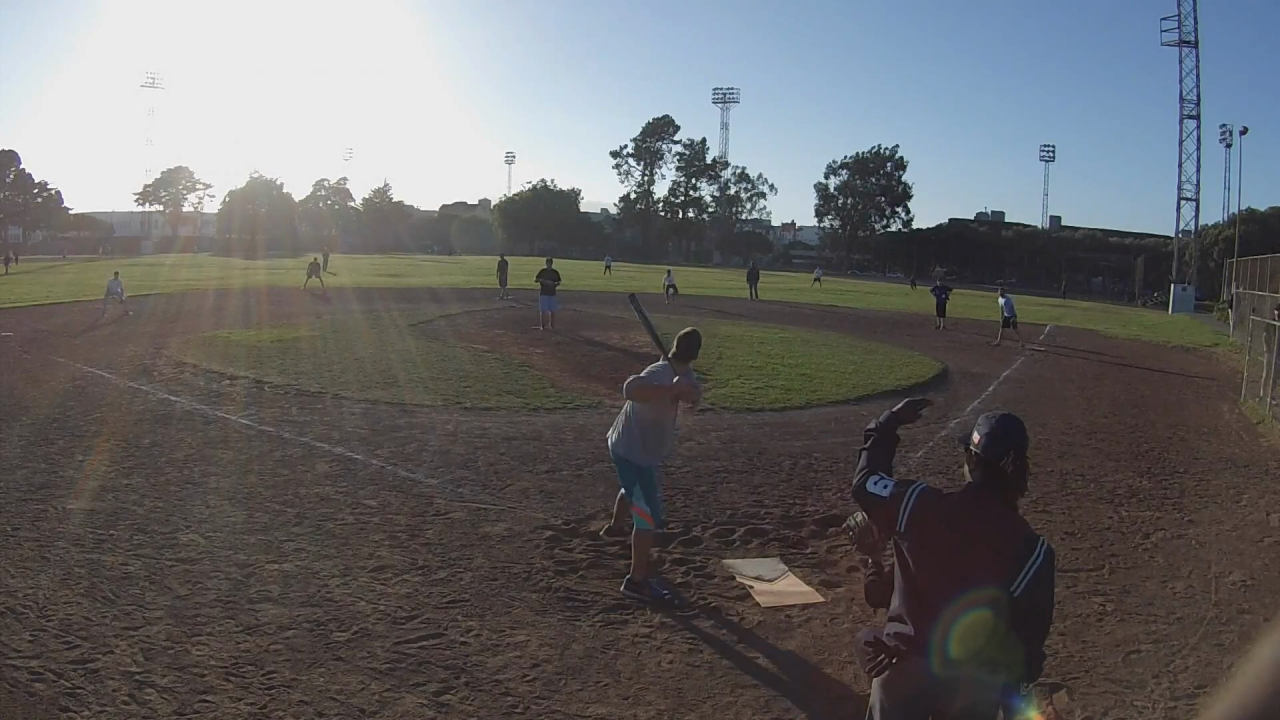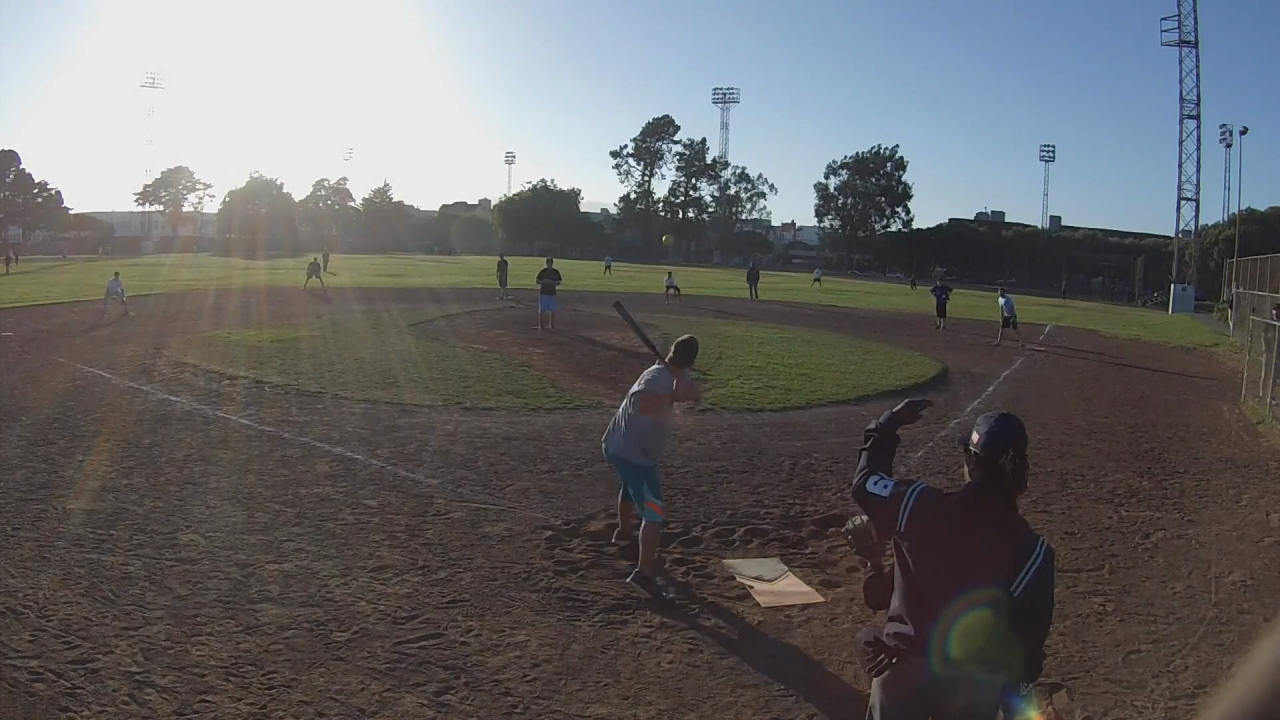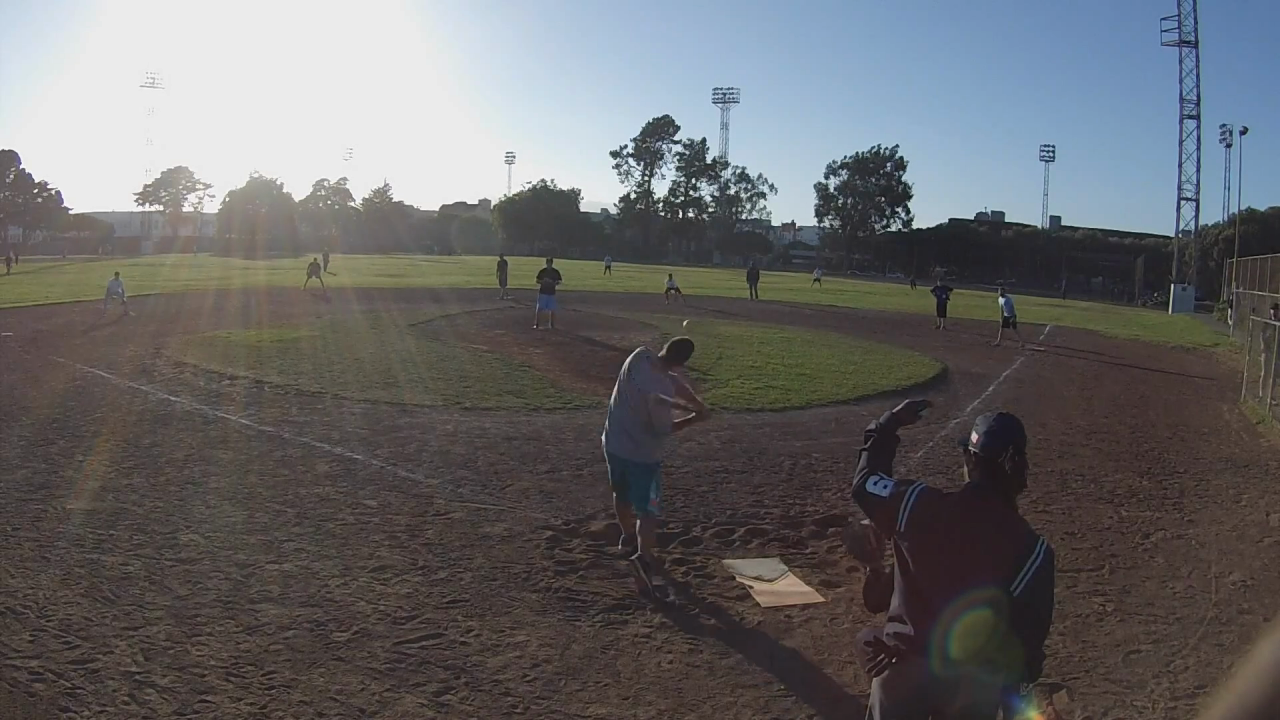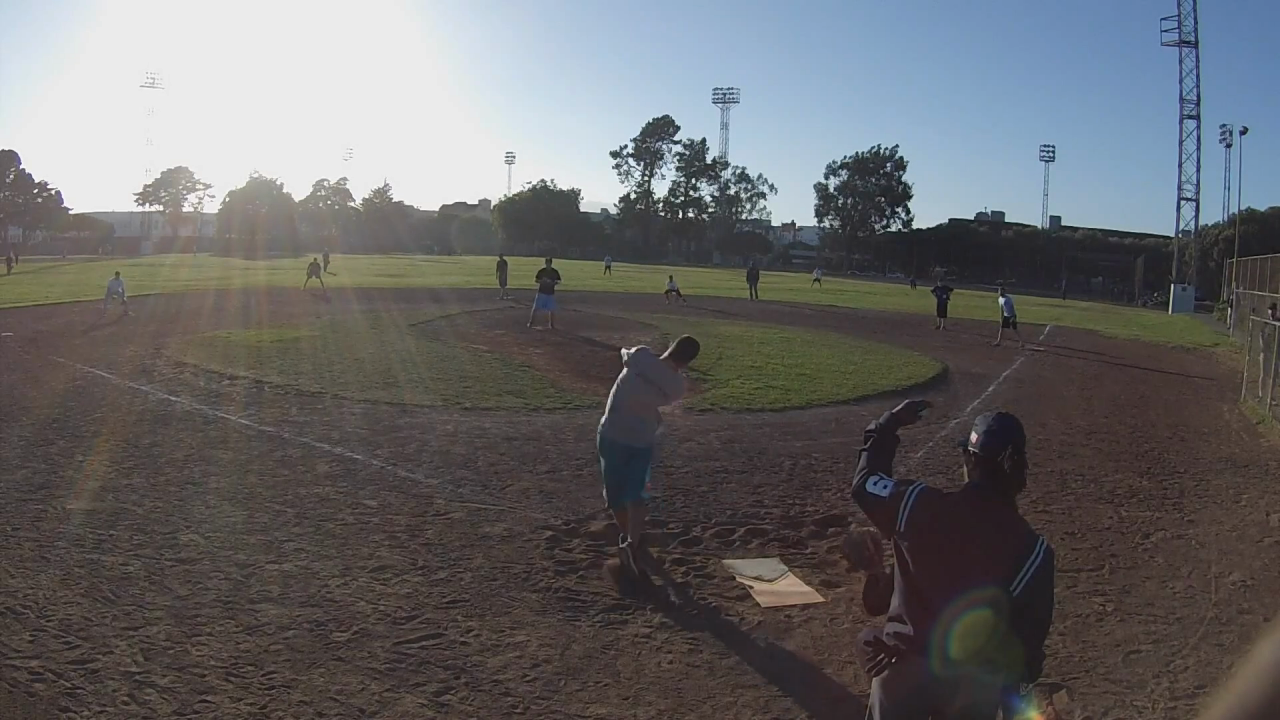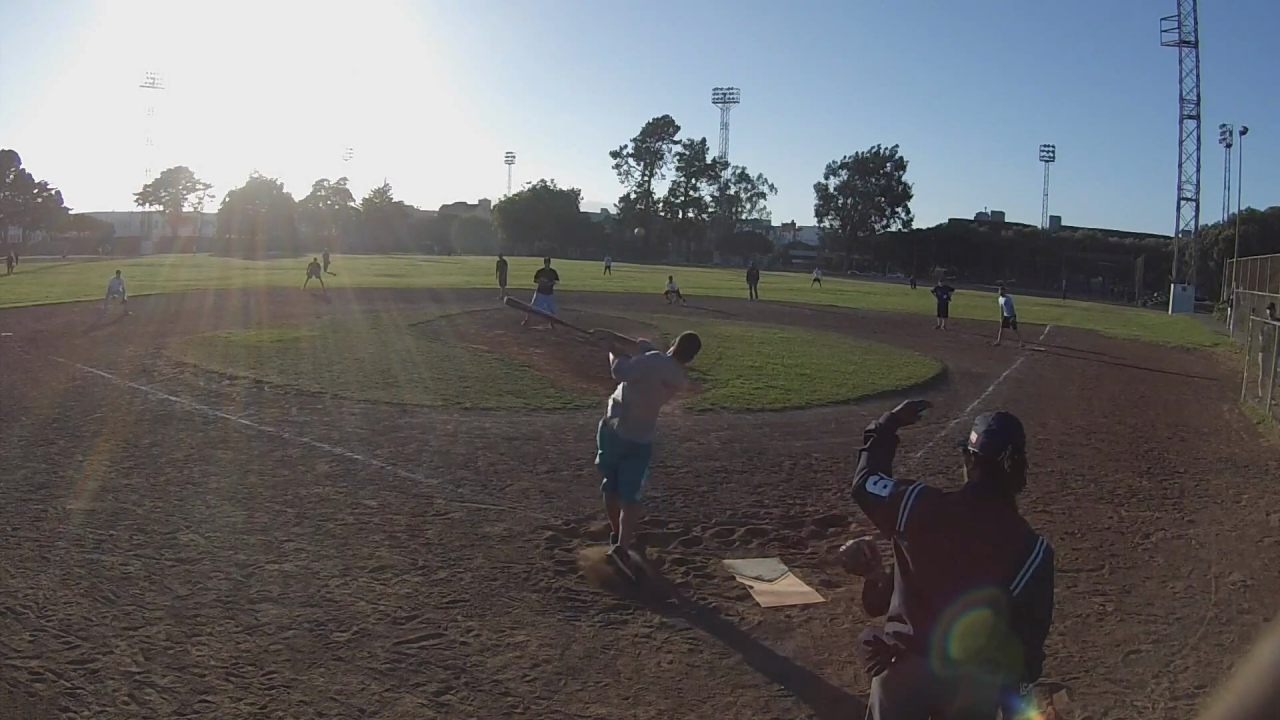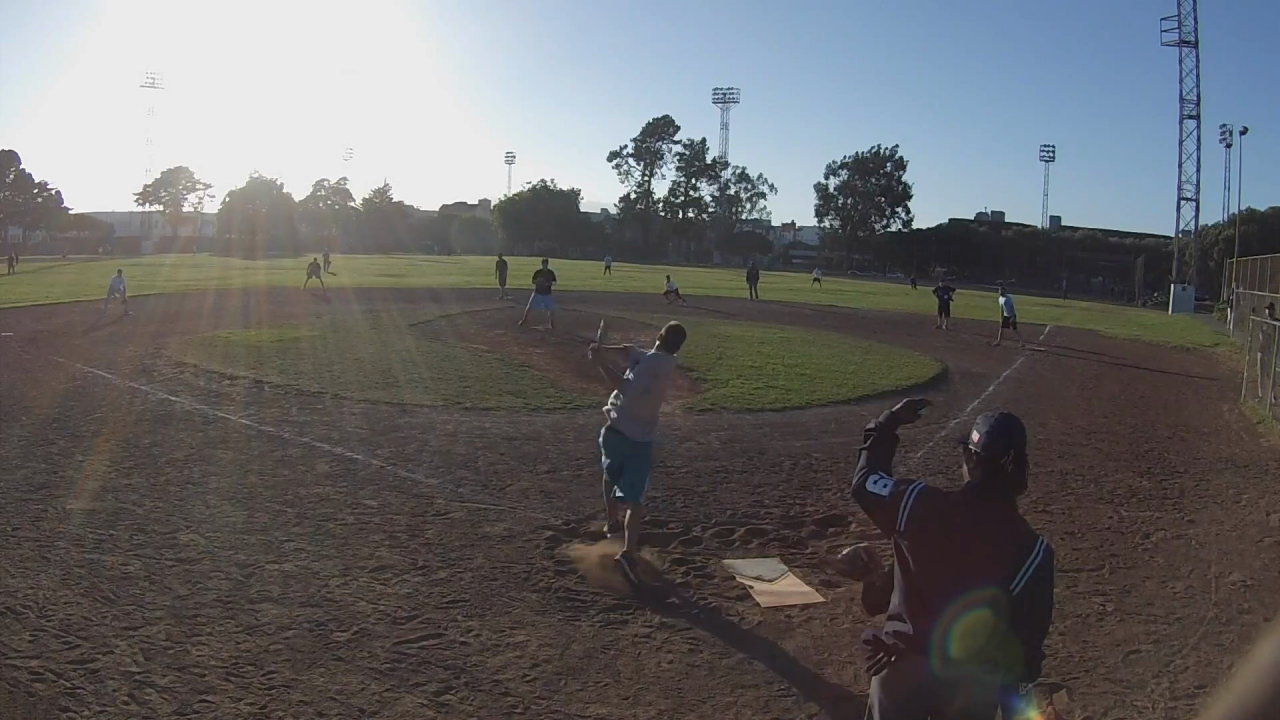
dt=0.1s
person 1, frame 1
left shoulder: (920, 507)
right shoulder: (1032, 551)
left elbow: (864, 483)
right elbow: (1030, 633)
left wrist: (888, 423)
right wrist: (1017, 688)
left hip: (905, 670)
right hip: (977, 683)
person 1, frame 2
left shoulder: (920, 507)
right shoulder: (1031, 550)
left elbow: (865, 482)
right elbow: (1031, 632)
left wrist: (888, 424)
right wrist: (1017, 686)
left hip: (905, 670)
right hip: (977, 683)
person 1, frame 3
left shoulder: (920, 508)
right shoulder: (1031, 551)
left elbow: (865, 482)
right elbow: (1030, 632)
left wrist: (888, 425)
right wrist: (1017, 688)
left hip: (905, 670)
right hip: (976, 682)
person 1, frame 4
left shoulder: (919, 507)
right shoulder: (1031, 550)
left elbow: (865, 483)
right elbow: (1031, 632)
left wrist: (888, 425)
right wrist: (1017, 690)
left hip: (905, 669)
right hip: (976, 682)
person 1, frame 5
left shoulder: (920, 507)
right shoulder: (1030, 550)
left elbow: (864, 482)
right elbow: (1029, 632)
left wrist: (887, 425)
right wrist: (1016, 690)
left hip: (905, 669)
right hip: (975, 682)
person 1, frame 6
left shoulder: (918, 506)
right shoulder: (1030, 549)
left elbow: (865, 481)
right elbow: (1030, 631)
left wrist: (887, 424)
right wrist: (1016, 690)
left hip: (904, 668)
right hip: (974, 681)
person 2, frame 1
left shoulder: (679, 372)
right shoulder: (659, 374)
left elbow: (696, 396)
right elbow: (631, 388)
left wrist: (685, 390)
right wrist: (674, 390)
left hip: (630, 447)
right hip: (635, 451)
left knee: (633, 488)
right knee: (647, 514)
left ankle: (615, 526)
right ankle: (638, 580)
person 2, frame 2
left shoulder: (673, 376)
right shoulder: (657, 378)
left elbow: (695, 395)
right elbow: (639, 402)
left wrist: (684, 391)
right wrist: (674, 395)
left hip: (618, 447)
right hip: (633, 453)
left knee: (631, 488)
right knee: (653, 511)
left ankle: (624, 532)
right ankle: (645, 572)
person 2, frame 3
left shoulder: (640, 355)
right shoulder: (661, 387)
right elbow: (665, 430)
left wrist: (695, 402)
right wrist: (695, 414)
left hip: (613, 446)
right hip: (644, 455)
left knee: (621, 493)
right knee: (647, 510)
left ankle: (628, 535)
right ankle: (645, 557)
person 2, frame 4
left shoulder: (641, 355)
right shoulder: (671, 387)
left elbow: (626, 356)
left hip: (609, 437)
right hip: (640, 444)
left knee: (615, 494)
right knee: (636, 498)
left ankle: (627, 536)
right ankle: (634, 544)
person 2, frame 5
left shoulder: (652, 360)
right shoulder: (680, 380)
left elbow: (619, 370)
left wrist: (610, 347)
right wrist: (609, 337)
left hip: (611, 430)
right hip: (639, 440)
left knee: (611, 484)
right knee: (631, 496)
left ankle: (619, 532)
right ankle: (623, 546)
person 2, frame 6
left shoulder: (653, 361)
right shoulder: (667, 365)
left elbow: (628, 389)
right elbow: (629, 352)
left wrist: (602, 364)
right wrist: (603, 350)
left hip: (616, 431)
right hip: (641, 440)
left knee: (611, 474)
right knee: (633, 500)
left ankle: (612, 522)
right ankle: (628, 552)
